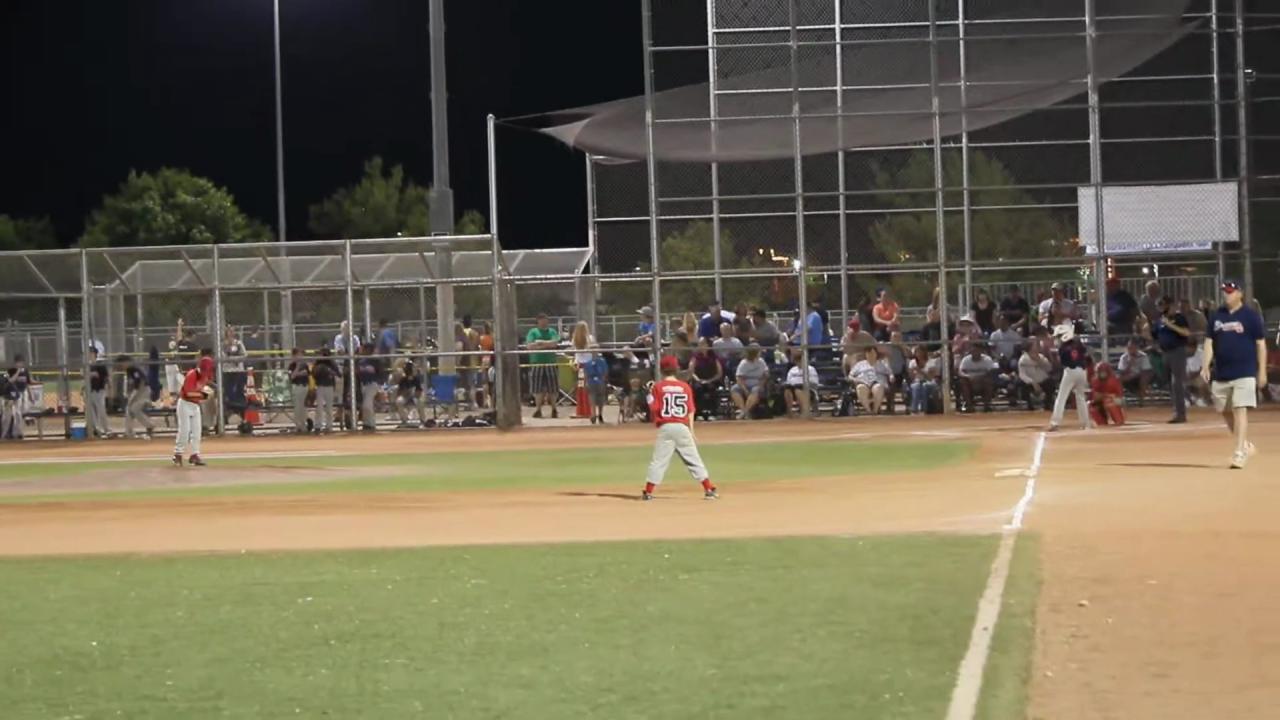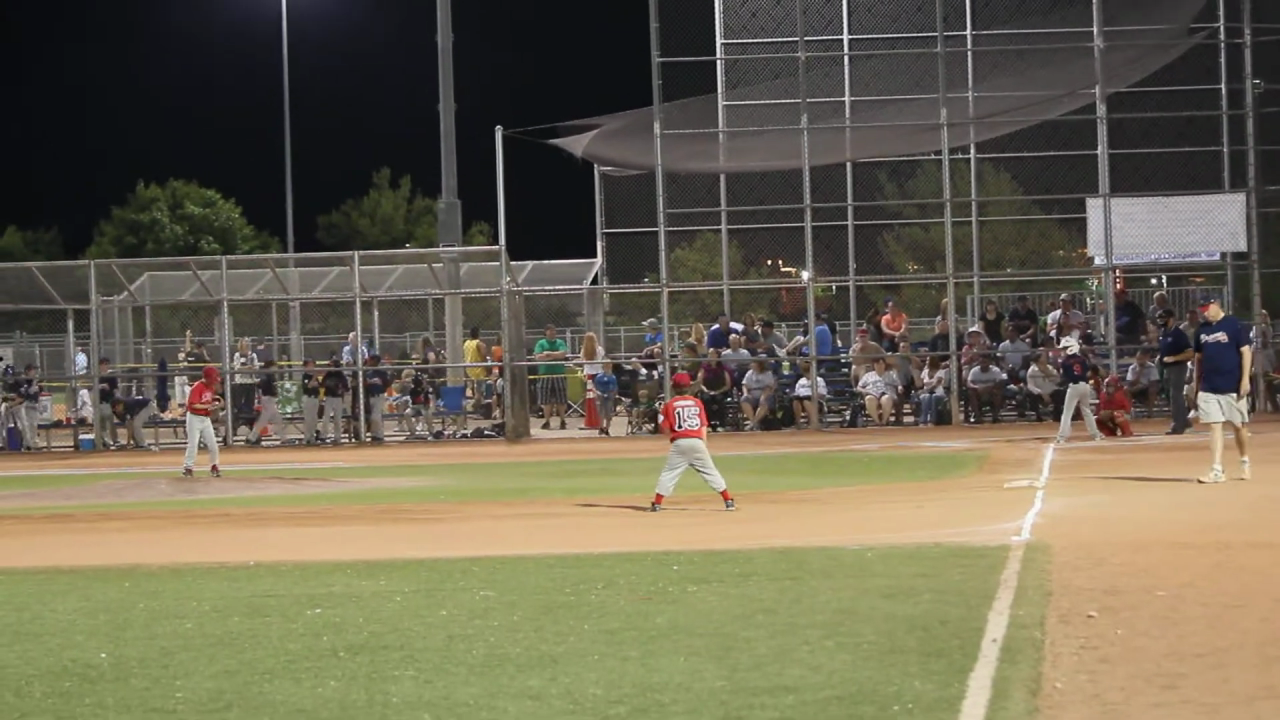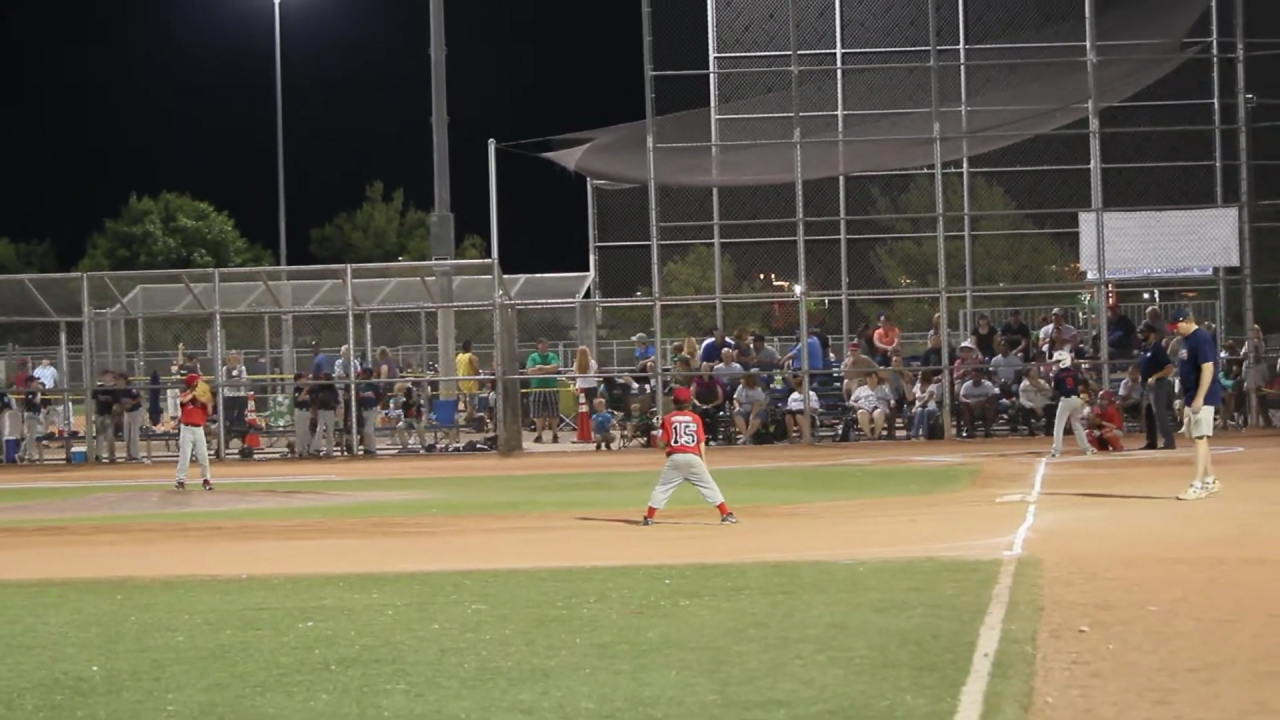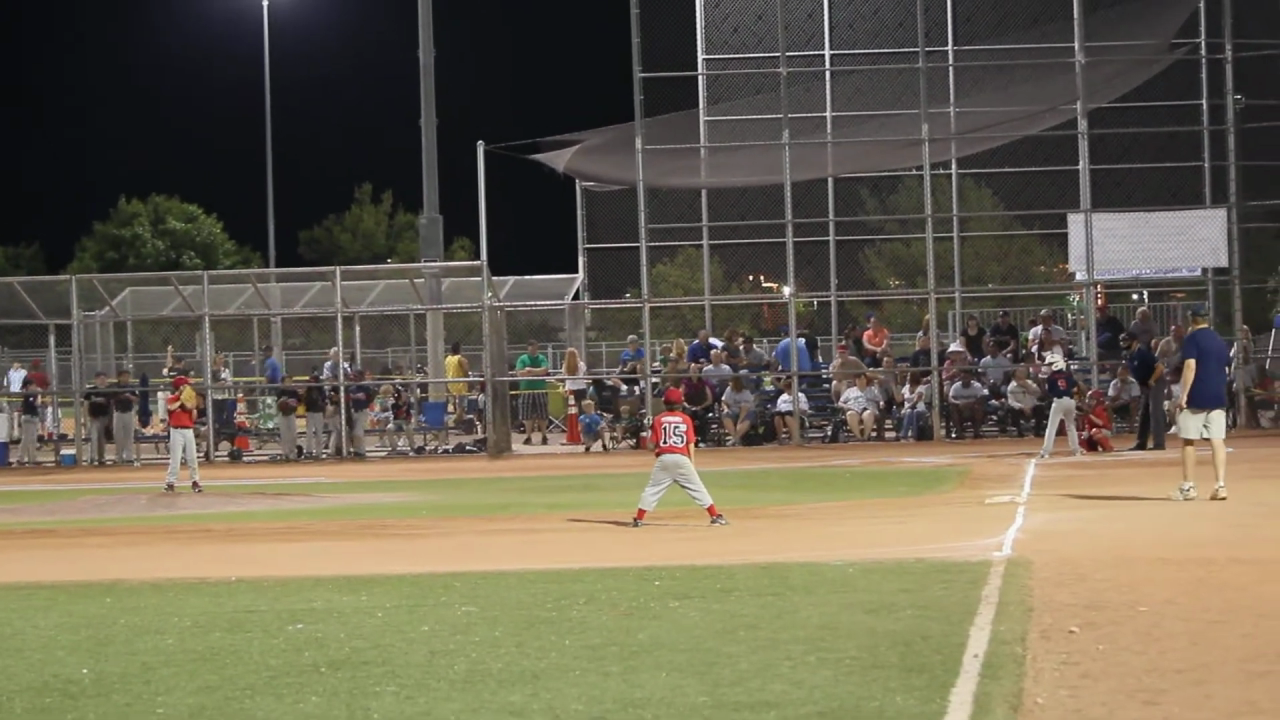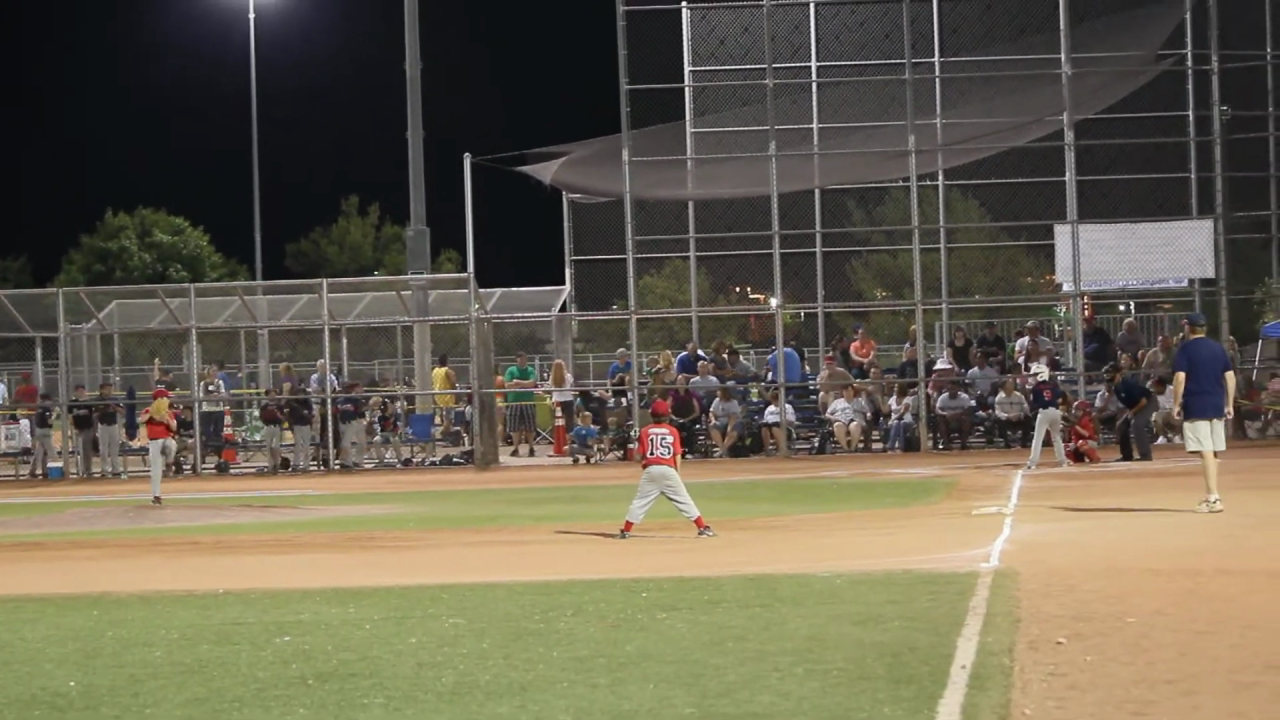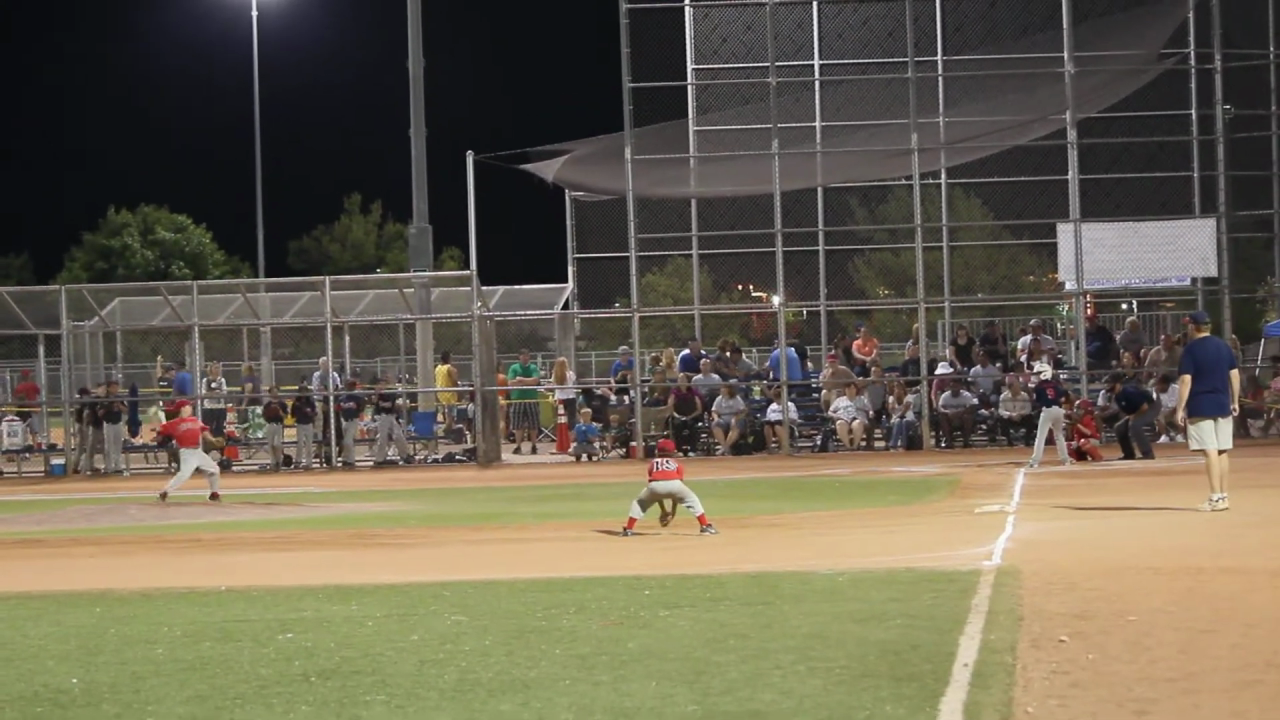
dt=0.7s
person 1, frame 1
left shoulder: (1251, 315)
right shoulder: (1215, 316)
left elbow: (1260, 344)
right elbow: (1209, 343)
left wrist: (1262, 371)
right wrist: (1206, 366)
left hip: (1244, 373)
right hip: (1220, 374)
left knee: (1240, 411)
right knee: (1227, 413)
left ankle: (1239, 454)
right ankle: (1245, 444)
person 1, frame 2
left shoulder: (1234, 325)
right shoulder: (1202, 329)
left elbow: (1246, 352)
left wrist: (1245, 379)
right wrist: (1197, 383)
left hip: (1233, 386)
right hip: (1209, 387)
left knee: (1239, 426)
right knee: (1215, 427)
left ankle: (1245, 461)
right ankle: (1217, 470)
person 1, frame 3
left shoulder: (1201, 339)
right shoulder: (1189, 340)
left elbow: (1208, 369)
left wrist: (1199, 398)
right wrist: (1189, 398)
left hip: (1203, 397)
right hip: (1194, 397)
left knee: (1200, 438)
right knee: (1199, 439)
left ankle: (1197, 486)
right ankle: (1210, 481)
person 1, frame 4
left shoulder: (1192, 338)
right shoulder: (1220, 339)
left elbow: (1190, 367)
right elbow: (1225, 370)
left wrist: (1183, 394)
left hip: (1197, 396)
right hip: (1219, 397)
left knee: (1189, 440)
right knee: (1217, 440)
left ankle: (1188, 487)
right ankle: (1221, 486)
person 1, frame 5
left shoulder: (1185, 349)
right shoulder: (1218, 348)
left elbow: (1180, 378)
right elbow: (1230, 377)
left wrist: (1176, 404)
right wrist: (1229, 404)
left hip: (1195, 407)
right hip: (1217, 406)
left knee: (1206, 453)
right knee: (1213, 453)
left ankle: (1214, 499)
right ankle: (1211, 497)
person 1, frame 6
left shoulder: (1191, 349)
right shoulder: (1224, 346)
left elbow: (1186, 381)
right elbow: (1235, 375)
left wrist: (1180, 408)
right wrist: (1235, 401)
left hip: (1201, 407)
right hip: (1223, 405)
left knee: (1210, 451)
right knee: (1222, 451)
left ankle: (1216, 498)
right ankle: (1223, 496)
